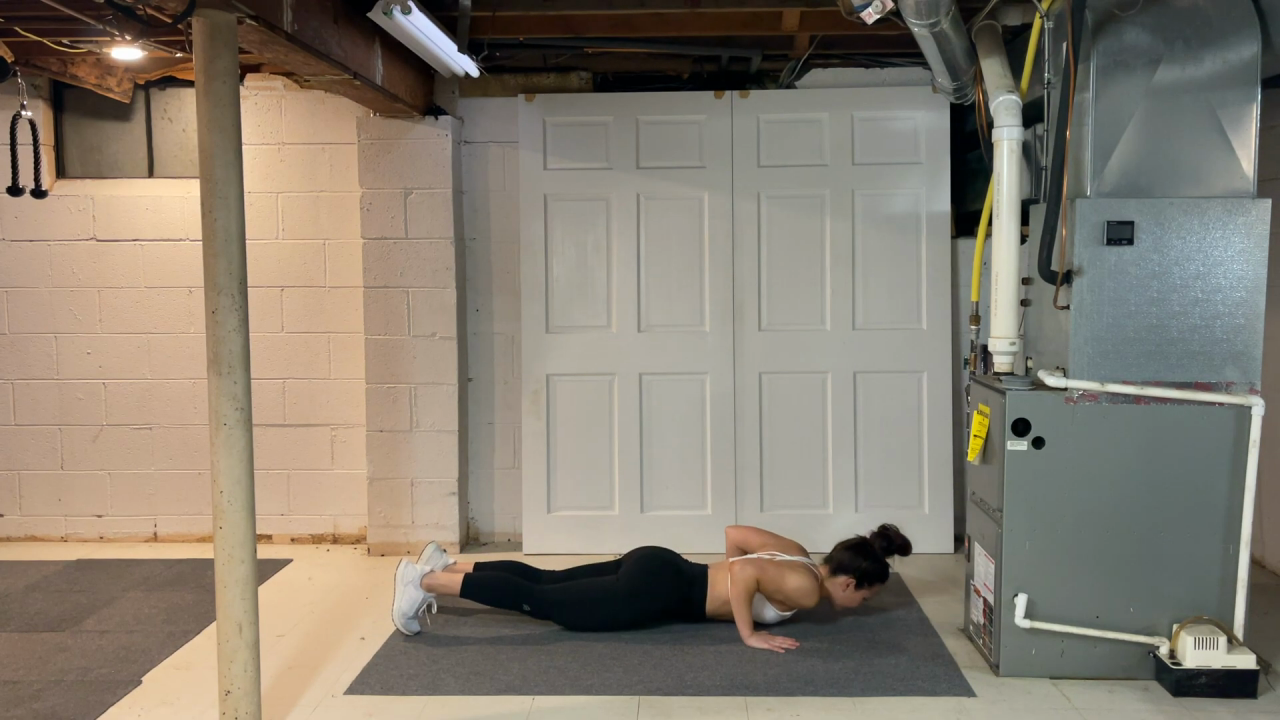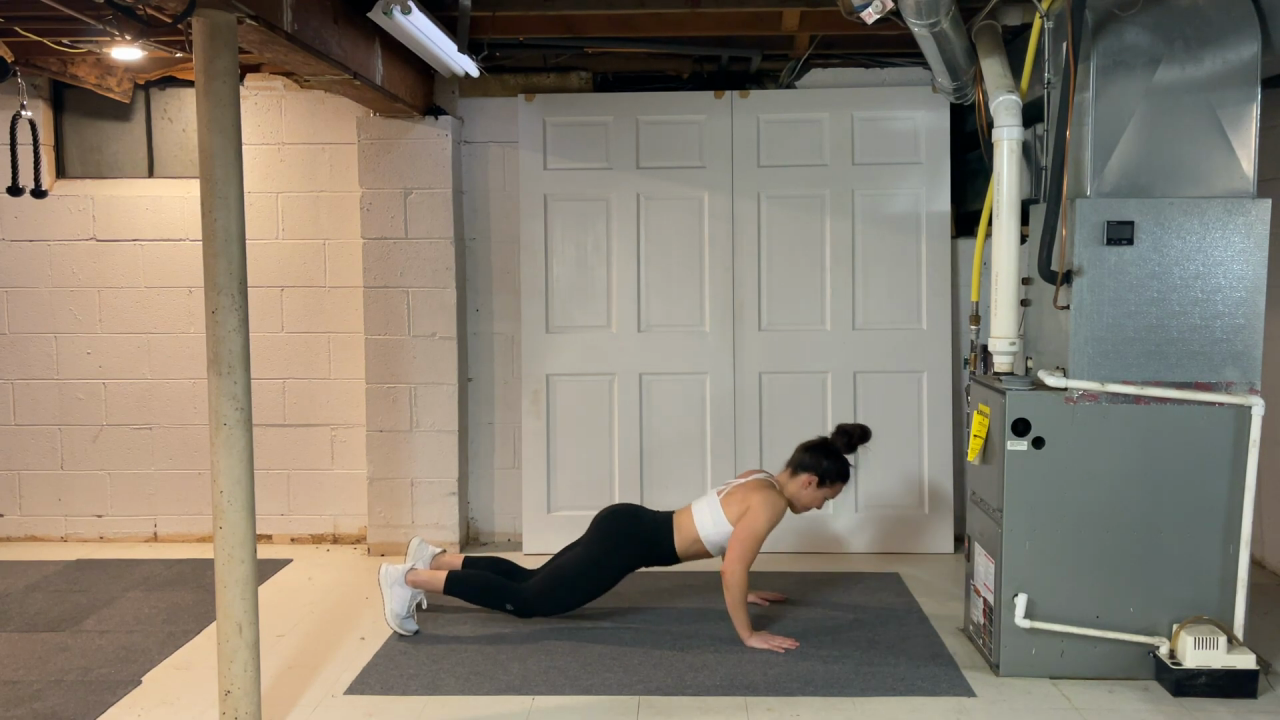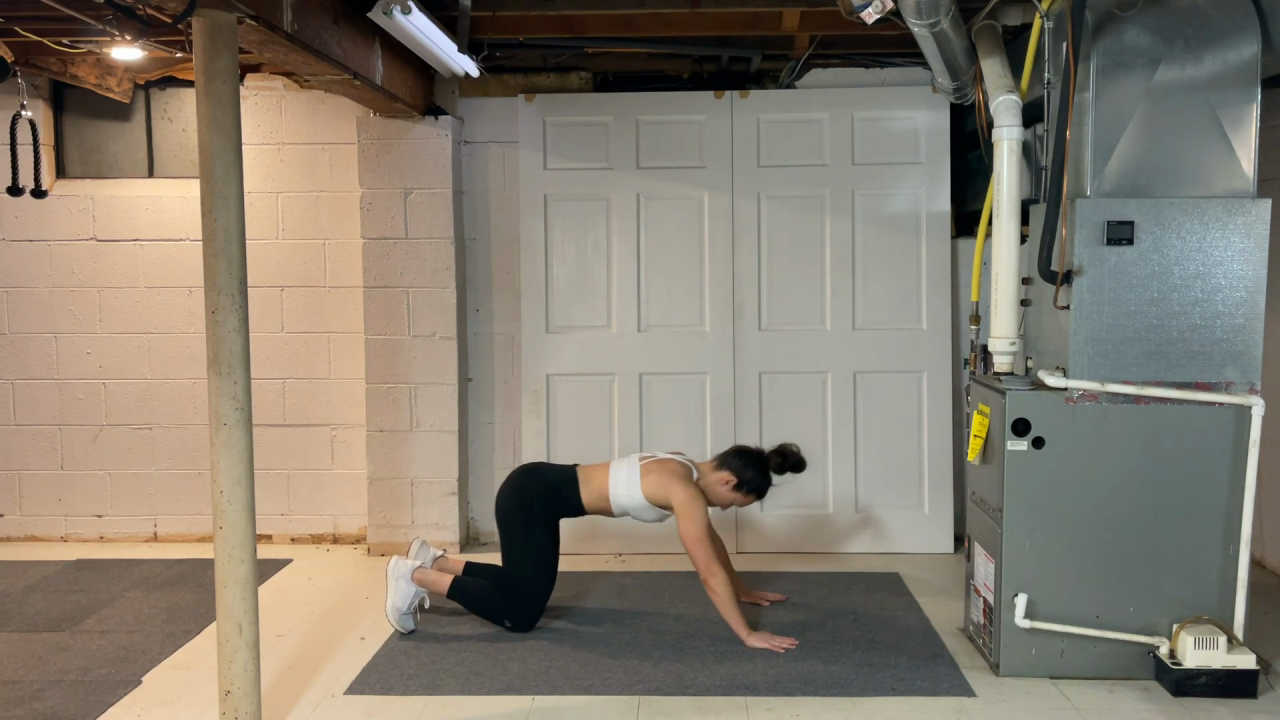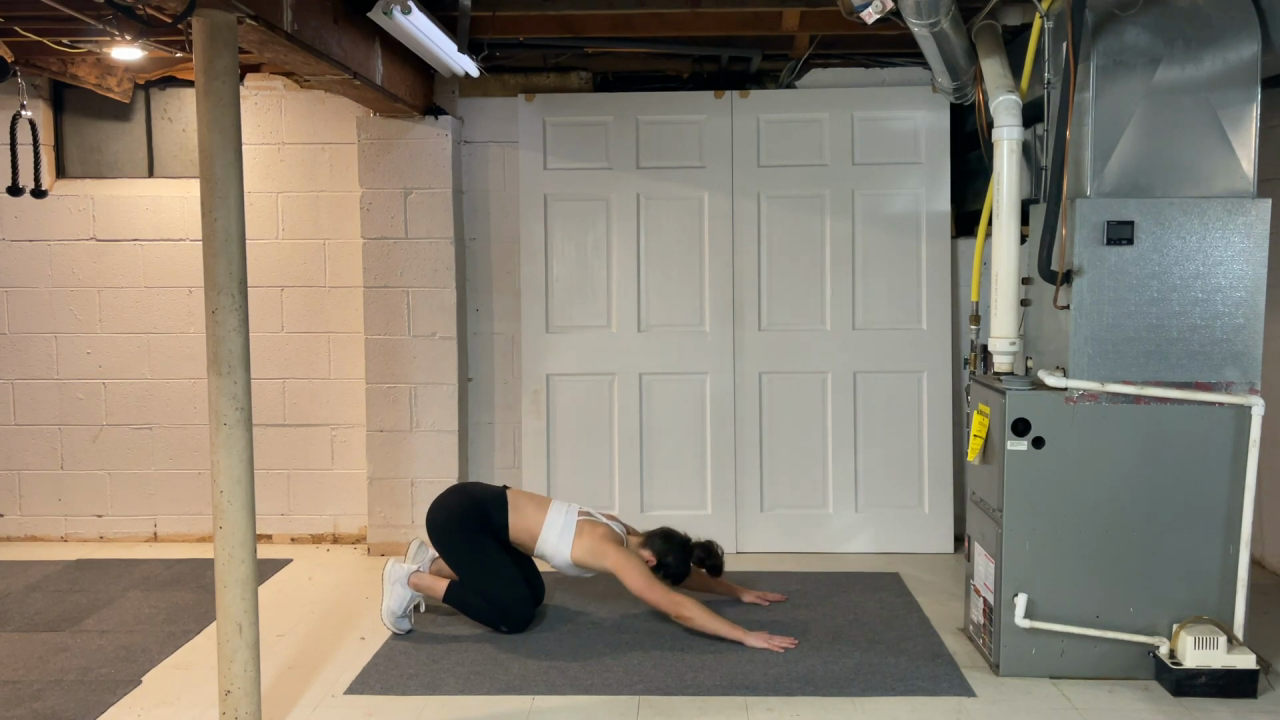
dt=0.4s
person 1, frame 1
left shoulder: (796, 553)
right shoulder: (806, 588)
left elbow: (735, 532)
right elbow: (743, 574)
right wrist: (749, 634)
left hip: (656, 567)
right hip: (656, 591)
left knee: (543, 581)
right knee: (538, 601)
left ankle: (446, 563)
right ankle: (425, 580)
person 1, frame 2
left shoulder: (760, 481)
right shoulder: (771, 502)
right elbow: (733, 572)
left wrist: (746, 592)
right wrist: (748, 634)
left hip: (627, 525)
right hip: (627, 541)
left knee: (531, 579)
right knee: (524, 600)
left ankle: (434, 558)
right ankle: (410, 578)
person 1, frame 3
left shoulder: (690, 472)
right shoulder: (687, 491)
left elbow: (708, 539)
right elbow: (710, 571)
left wrist: (742, 591)
right wrist: (747, 634)
left hip: (543, 487)
right hip: (529, 494)
left knee: (522, 591)
right knee: (519, 616)
left ankle: (434, 560)
right ankle: (418, 576)
person 1, frame 4
left shoulder: (626, 537)
right shoulder: (614, 553)
left elbow: (682, 570)
right elbow: (678, 608)
left wrist: (741, 593)
right wrist: (746, 636)
left hip: (480, 509)
right hip: (457, 515)
left knee: (532, 596)
right knee: (514, 616)
left ankle: (432, 563)
right ankle: (412, 580)
